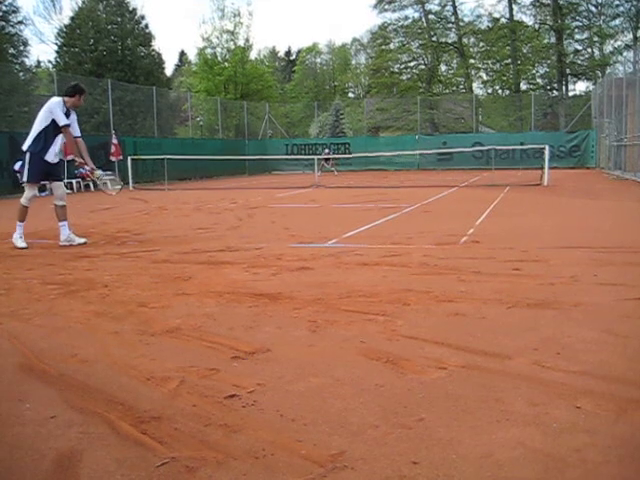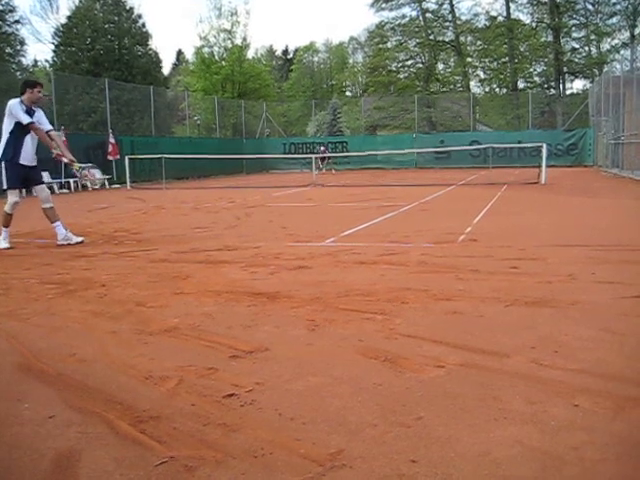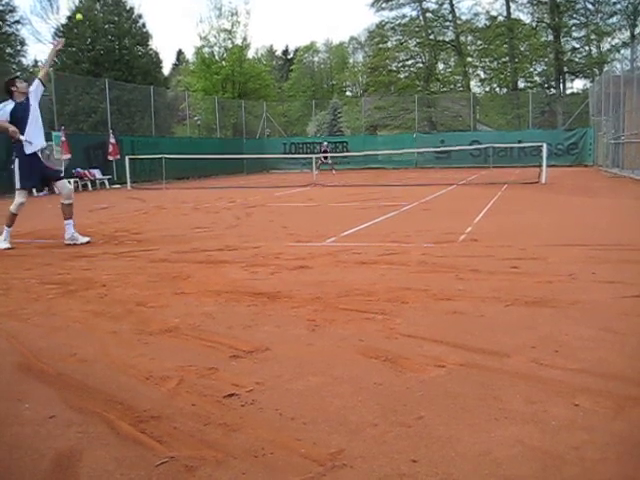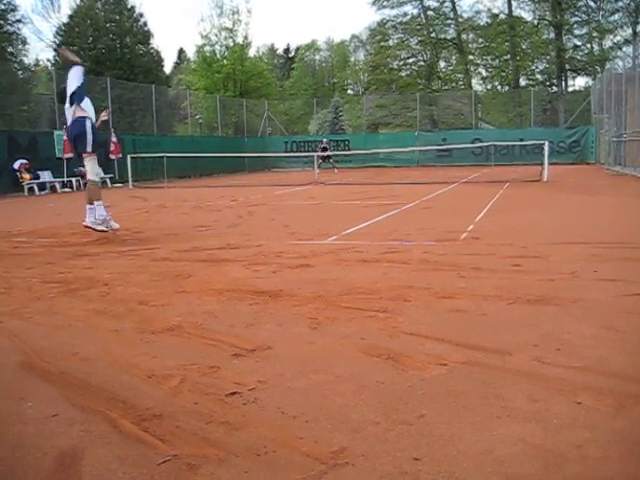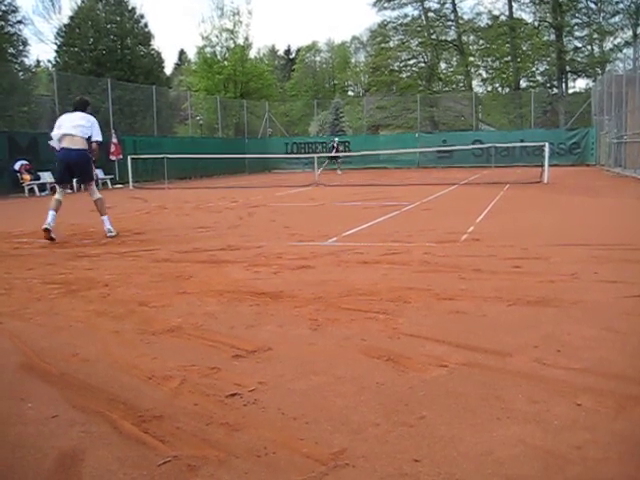
dt=0.7s
person 1, frame 1
left shoulder: (72, 114)
right shoulder: (55, 103)
left elbow: (78, 139)
right elbow: (67, 133)
left wrist: (89, 162)
right wrist: (77, 157)
left hip: (53, 157)
right hip: (36, 153)
left knee: (60, 194)
right knee: (30, 193)
left ankle: (66, 235)
right ankle: (19, 233)
person 1, frame 2
left shoulder: (37, 112)
left elbow: (52, 132)
right elbow: (35, 129)
left wrist: (67, 153)
right wrist: (54, 149)
left hip: (30, 161)
left knee: (45, 196)
right knee: (14, 199)
left ankle: (62, 234)
person 1, frame 3
left shoulder: (33, 96)
left elbow: (44, 71)
left wrist: (54, 50)
left hip: (42, 154)
right hip: (25, 157)
left knee: (66, 190)
right knee: (21, 199)
left ankle: (70, 234)
person 1, frame 4
left shoulder: (71, 107)
right shoulder: (73, 91)
right elbow: (77, 65)
left wrist: (98, 120)
left hip: (77, 129)
right hip: (82, 124)
left knee: (94, 172)
right knee: (93, 170)
left ankle: (98, 216)
right ankle: (96, 216)
person 1, frame 5
left shoulder: (63, 118)
right shoulder: (91, 120)
left elbow: (54, 140)
right elbow: (95, 146)
right wrist: (91, 160)
left hip: (63, 155)
right hip: (82, 154)
left knee: (59, 191)
right knee: (93, 190)
left ankle: (49, 222)
right ankle: (108, 227)
